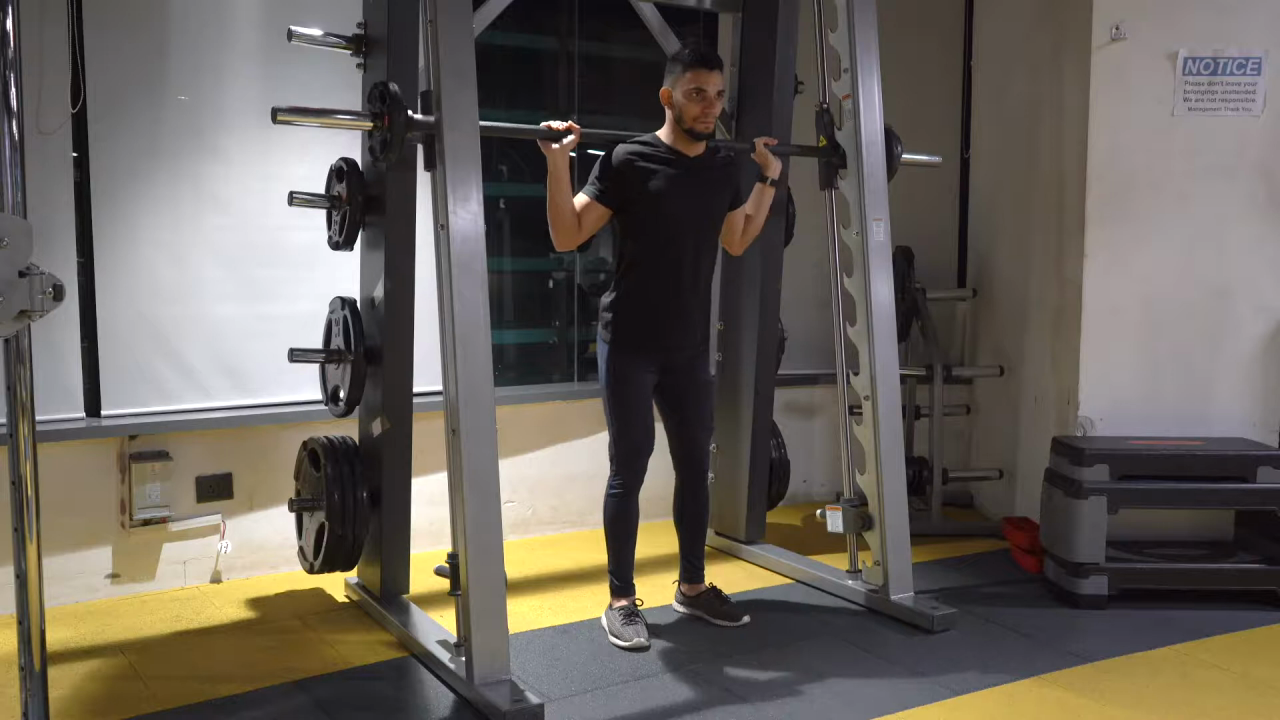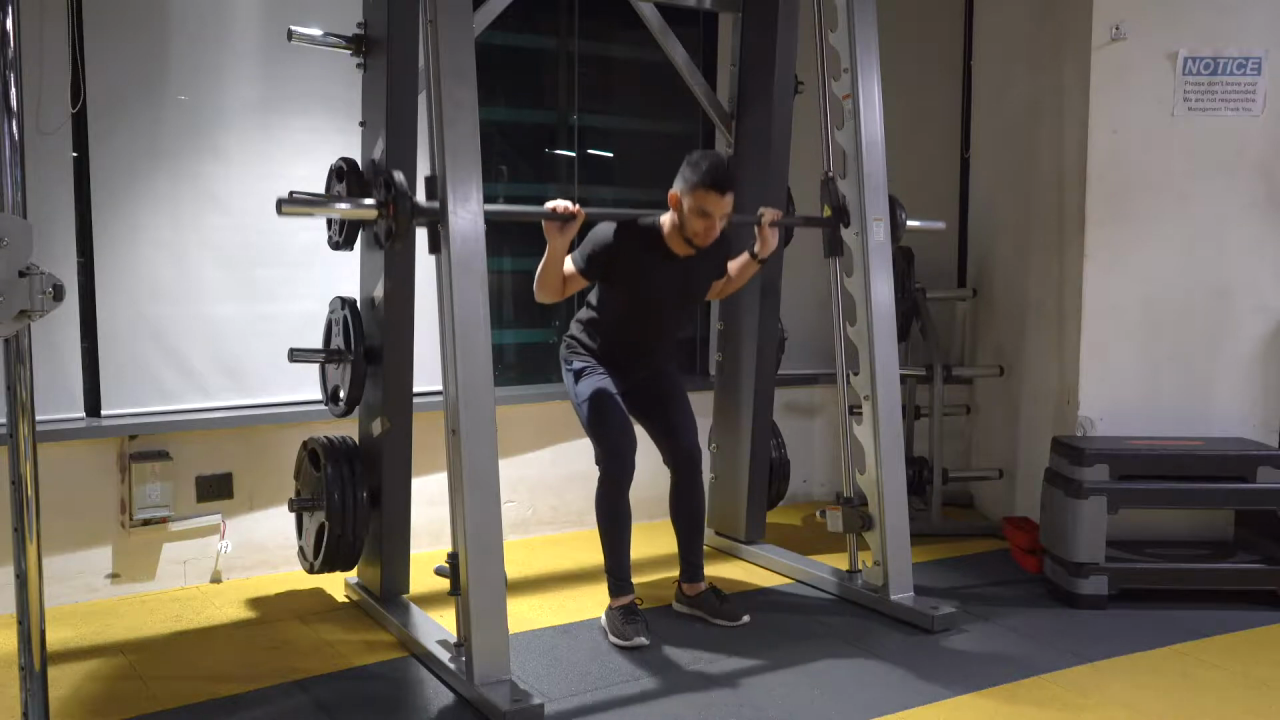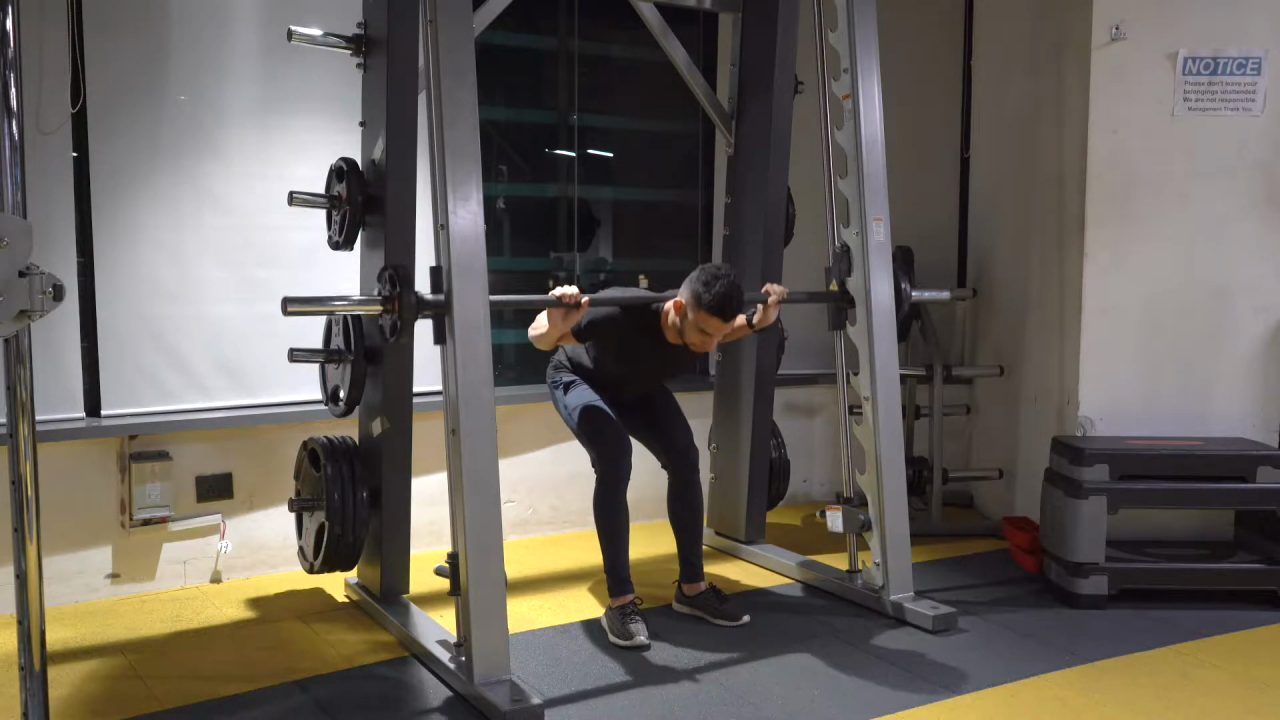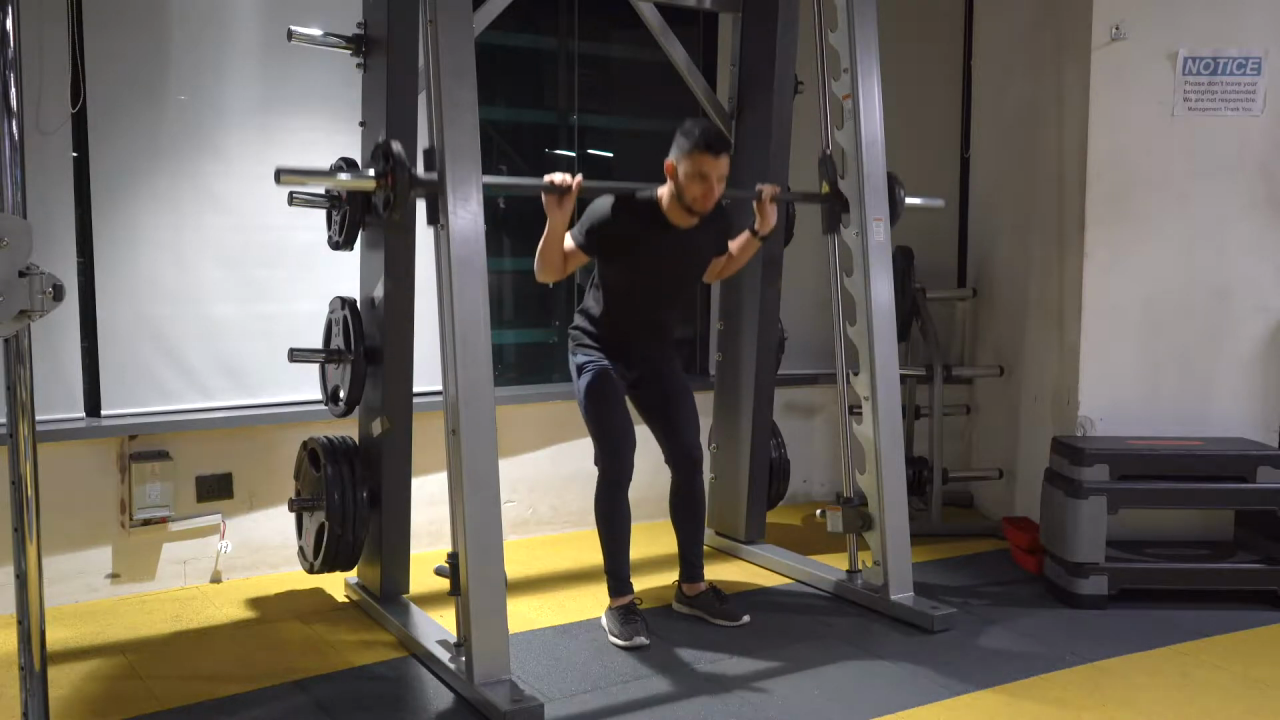
dt=1s
person 1, frame 1
left shoulder: (723, 169)
right shoulder: (628, 162)
left elbow: (737, 242)
right elbow: (566, 238)
left wrist: (769, 179)
right wrist: (558, 163)
left hip: (689, 347)
right hip: (629, 346)
left knee: (695, 463)
right knee: (631, 468)
left ankle: (693, 586)
right ankle: (621, 600)
person 1, frame 2
left shoulder: (712, 248)
right shoulder: (619, 241)
left elbow: (716, 288)
right elbow: (547, 292)
left wrist: (760, 251)
right wrist: (556, 246)
left hip: (653, 366)
right hip: (593, 360)
left knee: (687, 457)
right knee: (619, 459)
left ankle: (692, 586)
right ankle: (620, 601)
person 1, frame 3
left shoulder: (704, 324)
right shoulder: (619, 317)
right elbow: (538, 337)
left wrist: (758, 321)
right wrist: (555, 325)
left hip: (639, 384)
right hip: (580, 379)
left knee: (684, 457)
right knee: (615, 460)
left ankle: (692, 586)
right ankle: (621, 601)
person 1, frame 4
left shoulder: (714, 221)
right shoulder: (618, 215)
left elbow: (715, 270)
right elbow: (547, 273)
left wrist: (760, 229)
right wrist: (557, 219)
left hip: (656, 351)
right hip: (599, 349)
left knee: (688, 459)
right knee: (618, 465)
left ankle: (692, 586)
right ankle: (620, 601)
